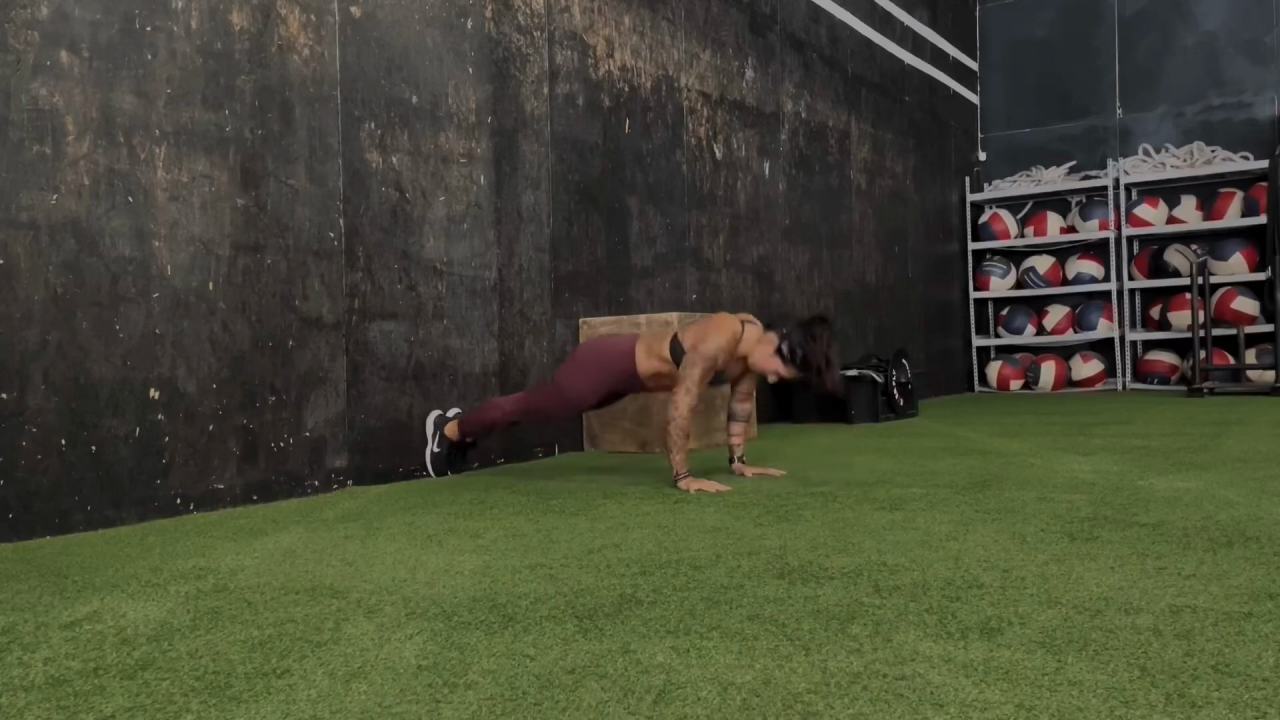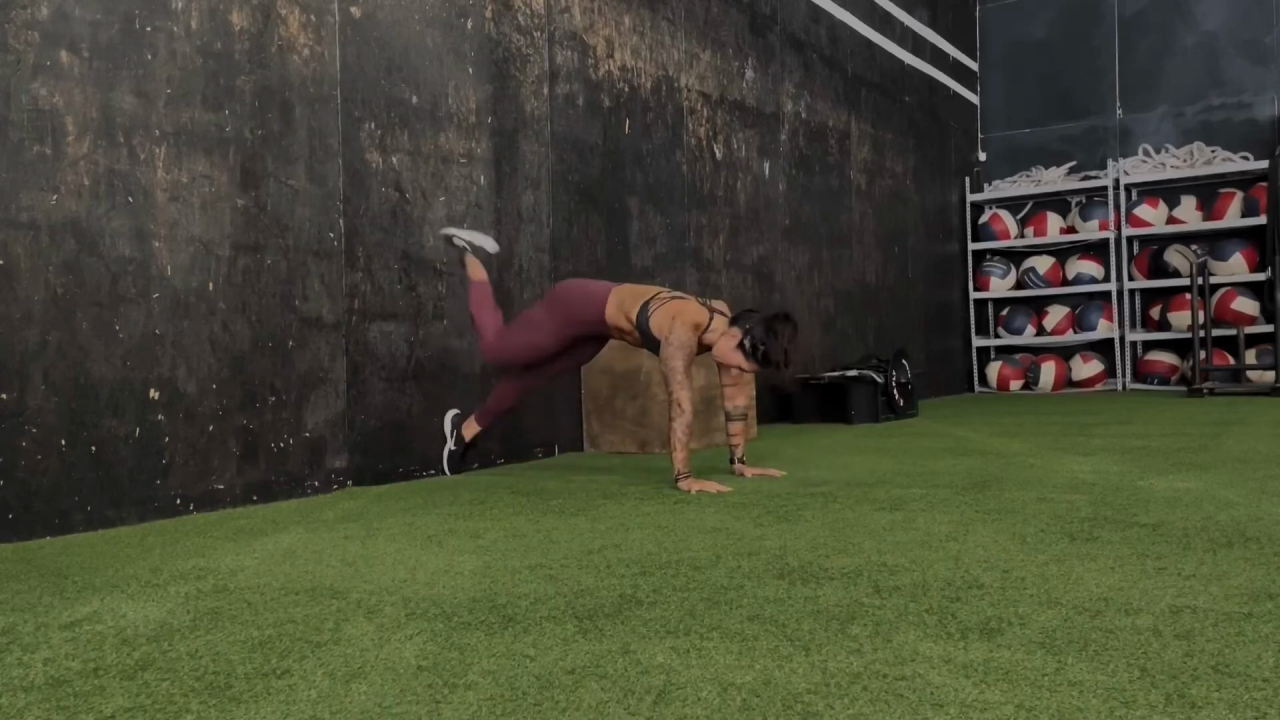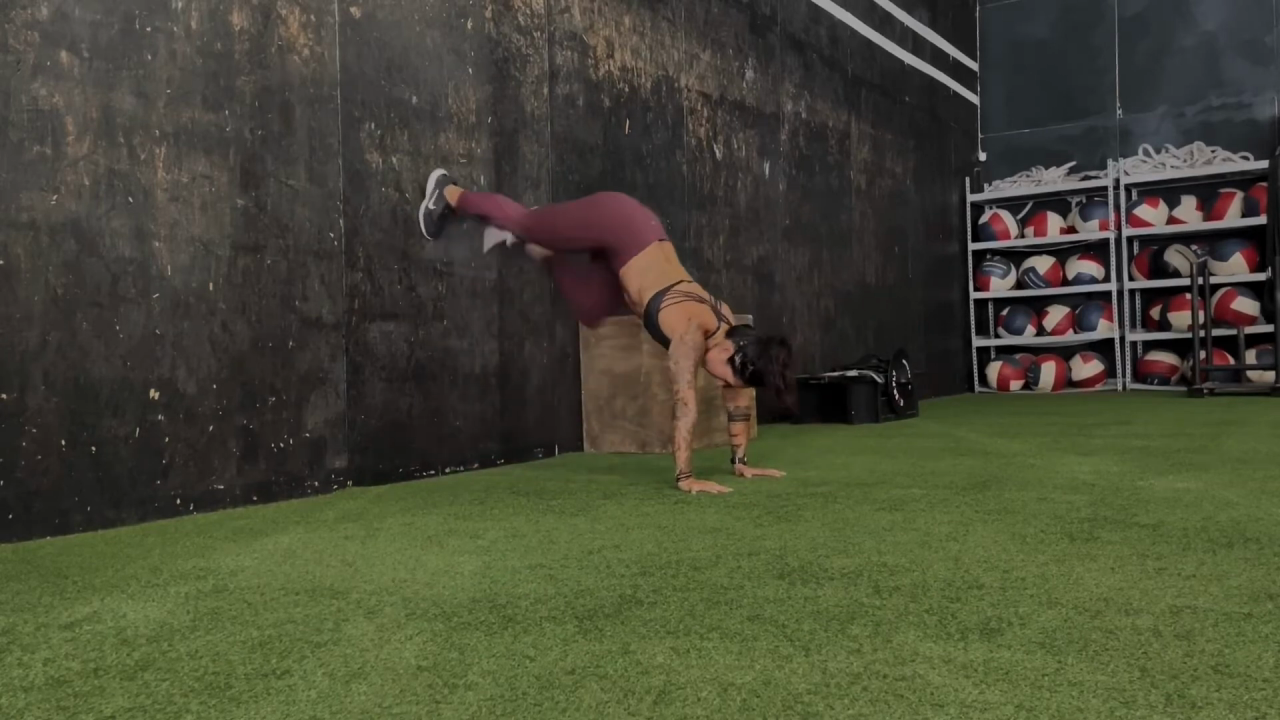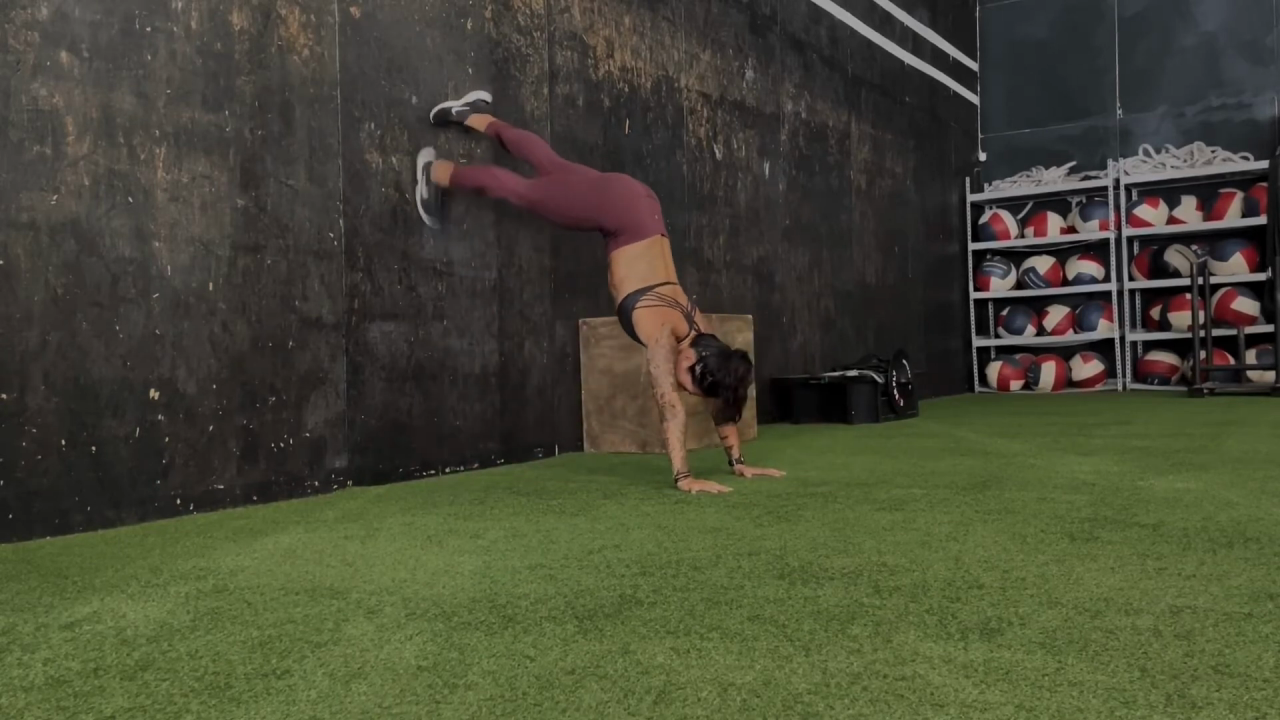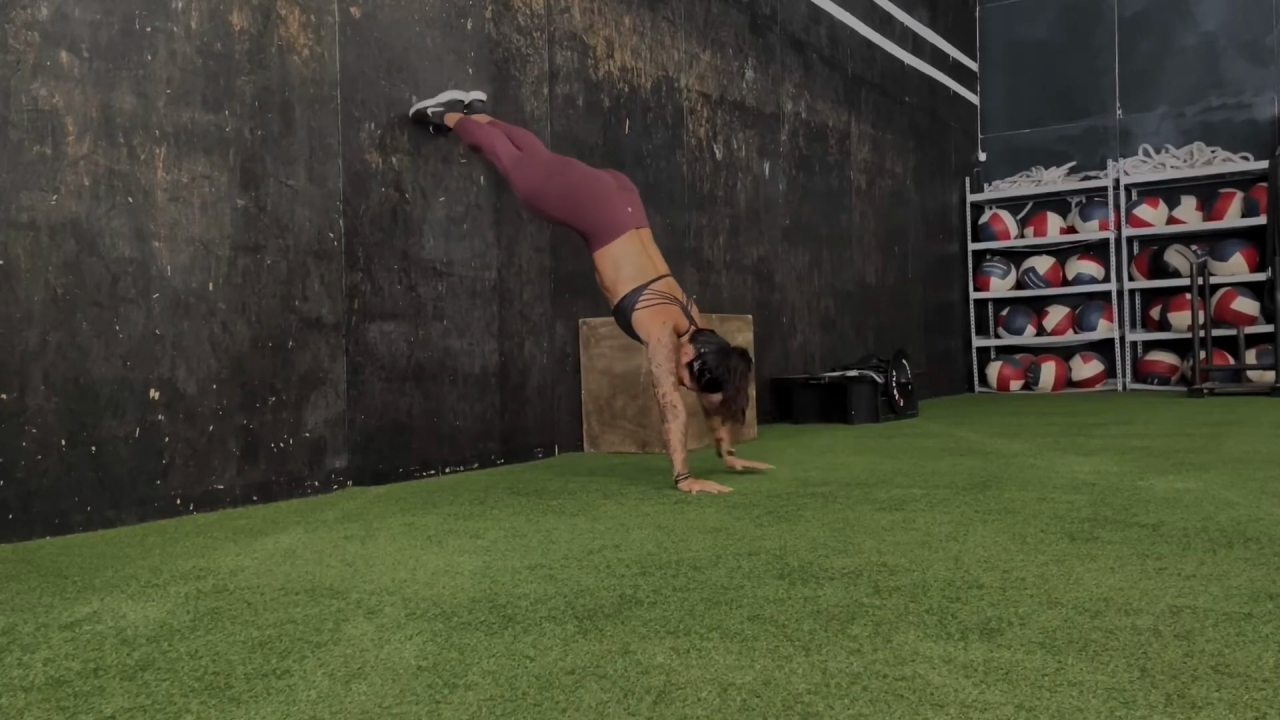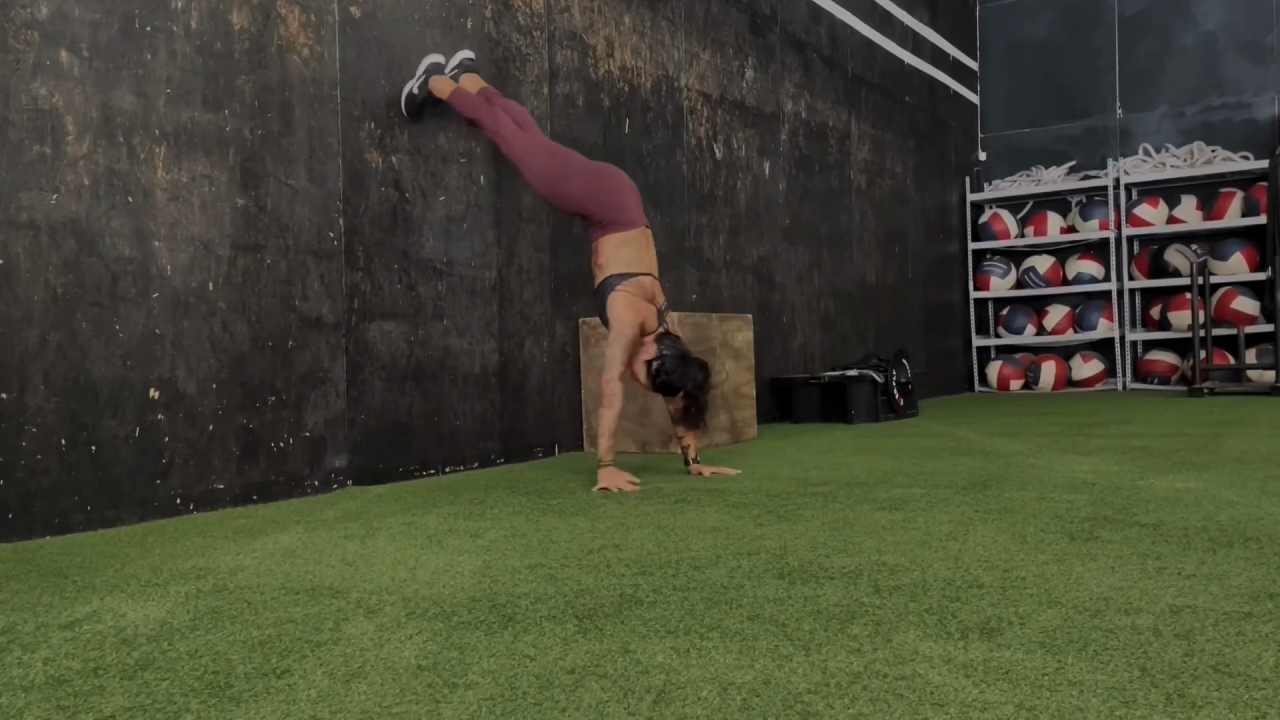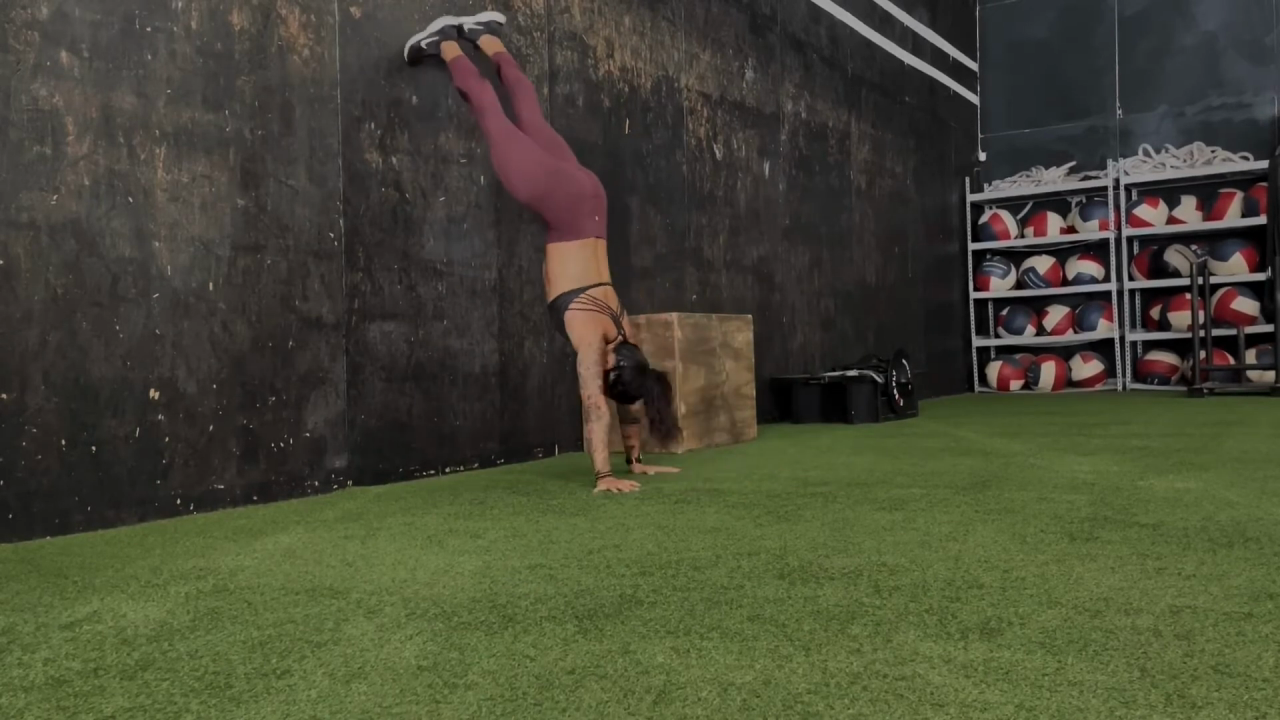
dt=0.7s
person 1, frame 1
left shoulder: (756, 341)
right shoulder: (719, 342)
left elbow: (740, 404)
right elbow: (681, 407)
left wrist: (738, 460)
right wrist: (682, 475)
left hip: (628, 370)
right hip: (605, 363)
left knee: (534, 406)
right knee: (525, 407)
left ankle: (463, 426)
right ankle: (448, 429)
person 1, frame 2
left shoulder: (730, 328)
right shoulder: (684, 330)
left elbow: (736, 397)
right elbow: (680, 404)
left wrist: (739, 461)
right wrist: (684, 477)
left hip: (599, 321)
right hip: (579, 306)
left knee: (529, 377)
right knee: (496, 348)
left ankle: (465, 432)
right ankle: (470, 253)
person 1, frame 3
left shoulder: (728, 326)
right shoulder: (692, 333)
left elbow: (737, 400)
right elbow: (685, 405)
left wrist: (740, 461)
right wrist: (686, 478)
left hip: (634, 230)
right hip: (614, 219)
left knee: (590, 312)
right knee: (525, 224)
left ankle: (533, 246)
right ankle: (449, 193)
person 1, frame 4
left shoulder: (700, 331)
right shoulder: (663, 332)
left elbow: (721, 402)
right elbow: (670, 406)
left wrist: (738, 462)
right wrist: (684, 477)
left hip: (637, 204)
right hip: (619, 205)
left knee: (553, 167)
right knee: (523, 191)
left ankle: (477, 116)
right ankle: (438, 173)
person 1, frame 5
left shoulder: (693, 325)
right shoulder: (662, 327)
left elbow: (709, 394)
right elbow: (671, 404)
left wrist: (727, 453)
right wrist: (683, 477)
left hip: (618, 194)
right hip: (599, 204)
left knee: (547, 164)
right knee: (518, 168)
left ankle: (477, 113)
right ankle: (453, 114)
person 1, frame 6
left shoulder: (665, 330)
right shoulder: (632, 319)
left elbow: (678, 400)
right elbow: (611, 394)
left wrist: (693, 461)
right wrist: (605, 466)
left hip: (613, 202)
right hip: (604, 199)
left knee: (537, 144)
right knee: (514, 139)
left ankle: (468, 78)
right ankle: (435, 82)
person 1, frame 7
left shoulder: (621, 337)
right shoulder: (593, 335)
left elbow: (629, 403)
right elbow: (595, 406)
left wrist: (635, 461)
right wrist: (604, 477)
left hip: (583, 196)
right hip: (567, 202)
left knee: (530, 119)
right knee: (495, 117)
left ankle: (487, 36)
right ankle: (446, 43)
